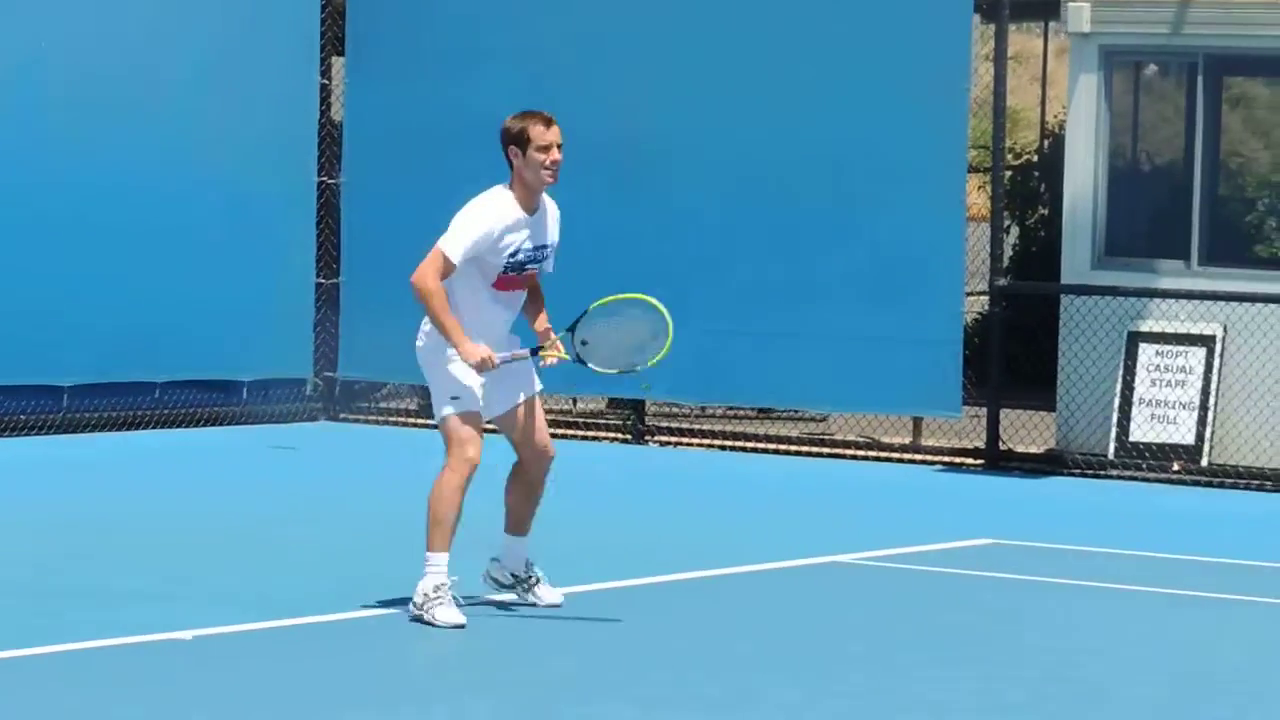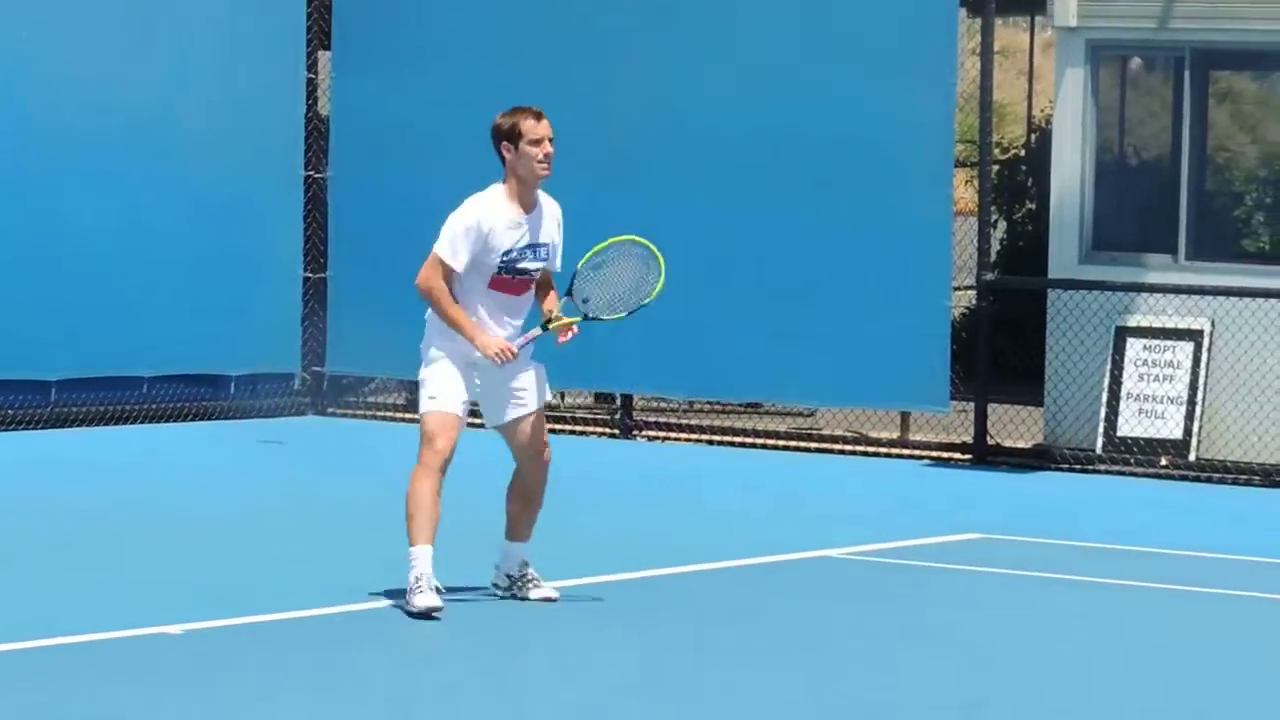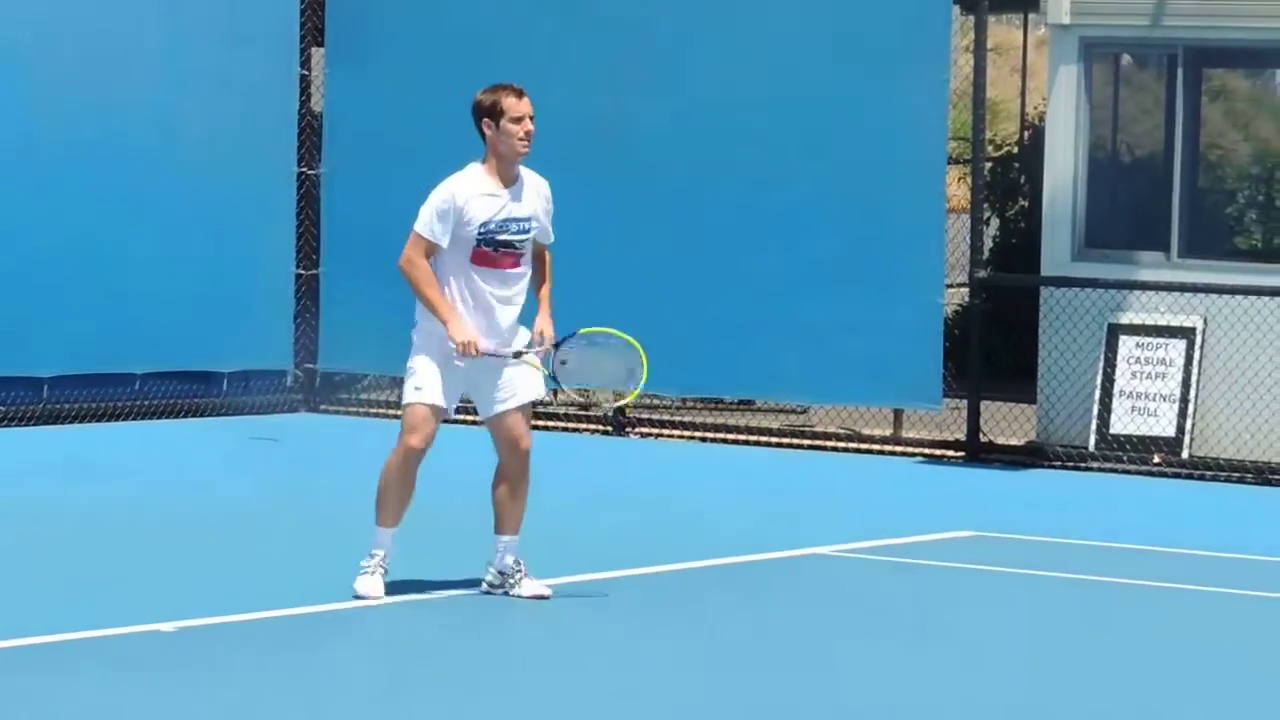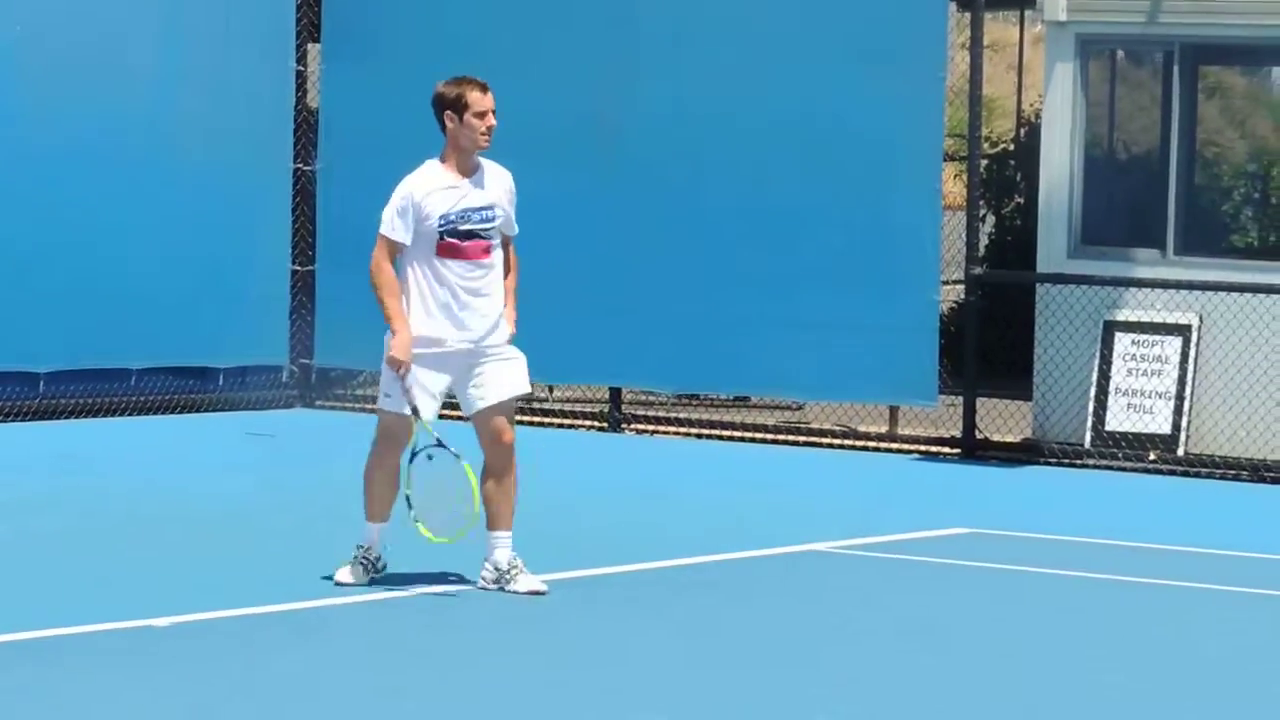
dt=0.2s
person 1, frame 1
left shoulder: (549, 213)
right shoulder: (486, 215)
right elbow: (423, 278)
left wrist: (542, 327)
right wrist: (462, 344)
left hip: (500, 350)
right hip: (456, 351)
left knee: (538, 452)
right knee: (466, 455)
left ankle: (511, 565)
right ankle: (432, 587)
person 1, frame 2
left shoulder: (552, 213)
right shoulder: (477, 214)
right elbow: (428, 281)
left wrist: (555, 316)
right wrist: (478, 337)
left hip: (511, 354)
right hip: (455, 351)
left knee: (536, 455)
right knee: (438, 449)
left ankle: (512, 568)
right ankle: (420, 578)
person 1, frame 3
left shoulder: (539, 190)
right shoulder: (456, 191)
right elbow: (413, 259)
left wrist: (544, 313)
right wrist: (453, 323)
left hip: (507, 345)
right hip: (446, 342)
left knee: (517, 449)
right knee: (413, 443)
left ankle: (505, 565)
right ankle: (379, 557)
person 1, frame 4
left shoulder: (501, 182)
right shoulder: (418, 188)
right elbow: (383, 263)
left wrist: (508, 307)
right wrist: (399, 332)
left hip: (484, 340)
right hip: (423, 343)
left knee: (501, 443)
right knee: (389, 445)
left ankle: (500, 561)
right ankle: (370, 549)
